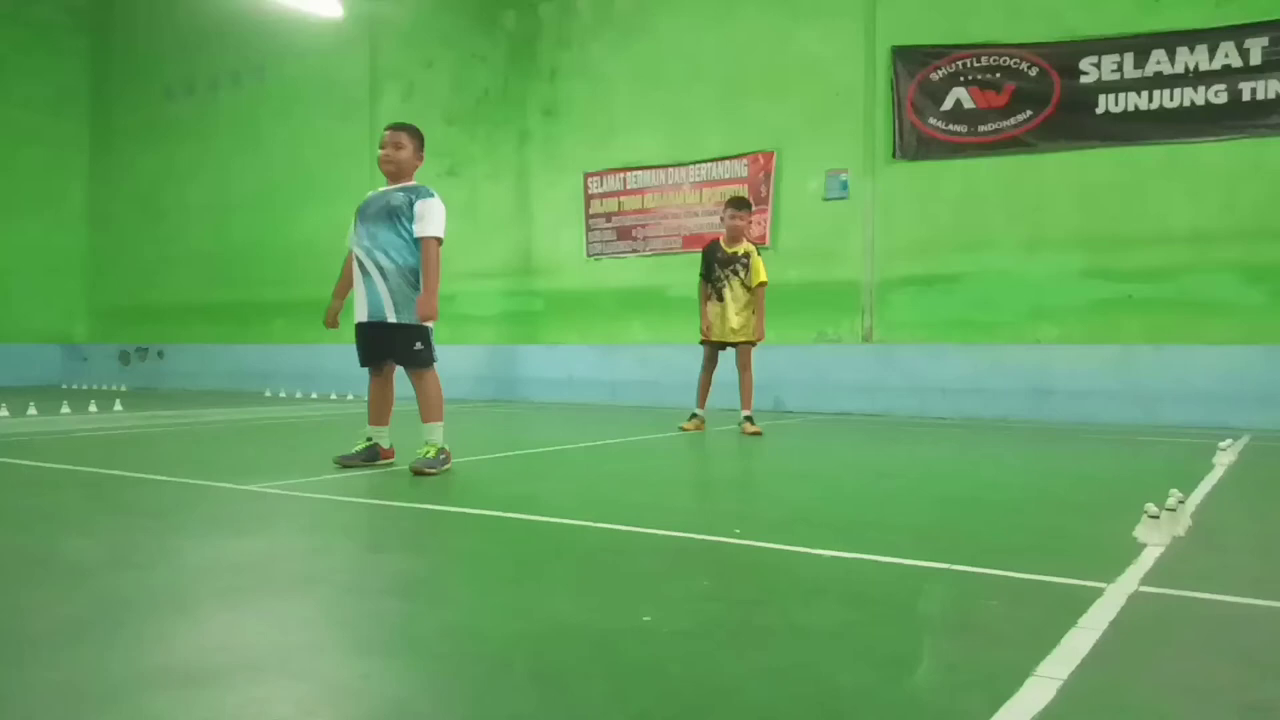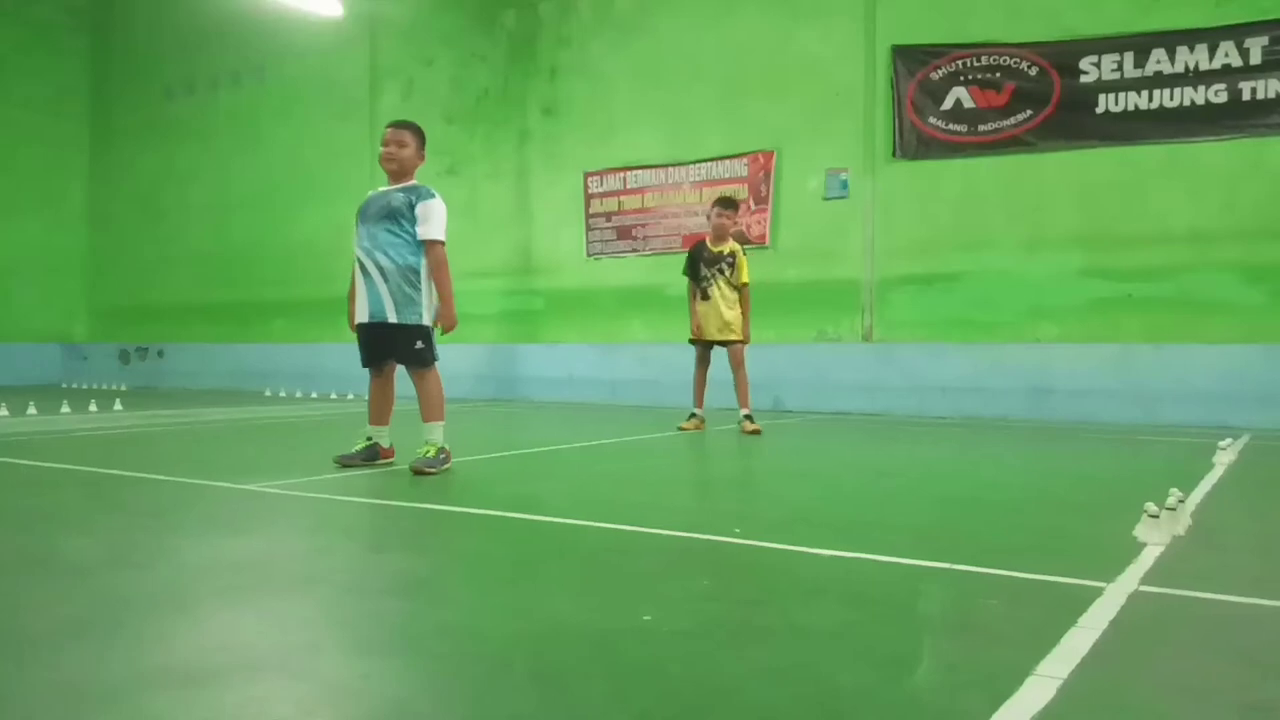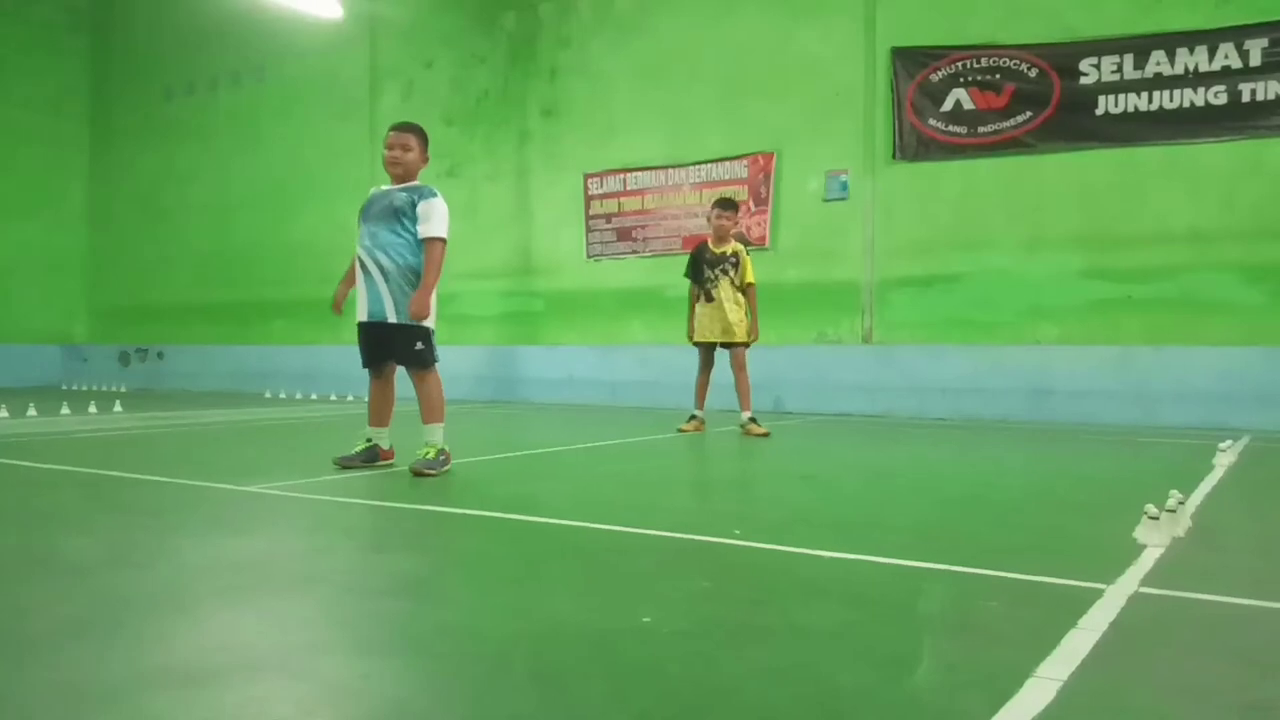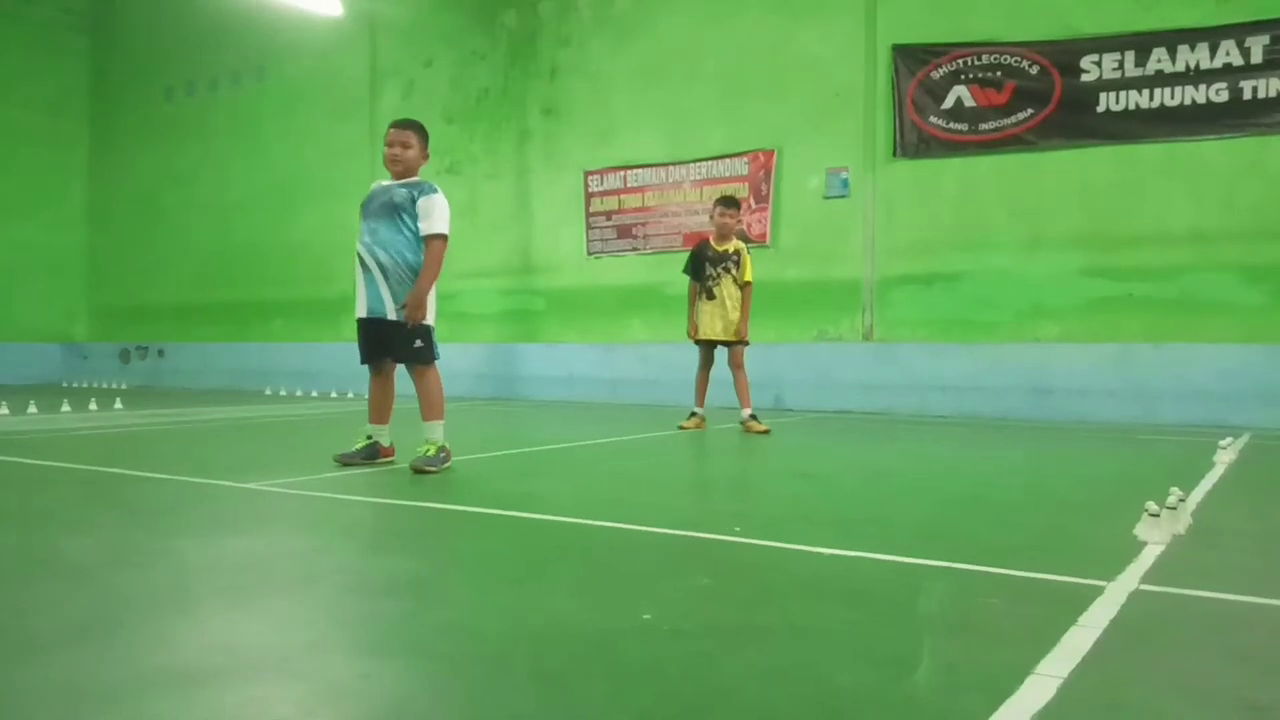
dt=0.4s
person 1, frame 1
left shoulder: (423, 198)
right shoulder: (368, 202)
left elbow: (430, 247)
right elbow: (354, 254)
left wrist: (429, 295)
right wrist: (337, 298)
left hip: (407, 305)
right hip: (370, 307)
left knee: (420, 368)
right knee: (378, 370)
left ankle: (435, 446)
right ankle: (378, 442)
person 1, frame 2
left shoulder: (424, 198)
right shoulder: (370, 201)
left elbow: (435, 251)
left wrist: (445, 302)
right wrist: (352, 301)
left hip: (409, 305)
right hip: (371, 306)
left knee: (421, 368)
right knee: (379, 370)
left ankle: (435, 445)
right ankle: (378, 442)
person 1, frame 3
left shoulder: (427, 198)
right shoulder: (373, 199)
left elbow: (435, 247)
left wrist: (424, 294)
right wrist: (344, 285)
left hip: (408, 305)
right hip: (372, 306)
left knee: (422, 369)
right knee: (379, 370)
left ankle: (436, 446)
right ankle: (378, 443)
person 1, frame 4
left shoulder: (428, 194)
right shoulder: (377, 194)
left elbow: (436, 244)
left wrist: (422, 293)
right wrist: (364, 289)
left hip: (409, 301)
right hip: (373, 301)
left knee: (423, 364)
right knee: (378, 367)
left ankle: (437, 443)
right ankle: (376, 439)
person 2, frame 1
left shoulder: (751, 252)
right shoulder: (711, 249)
left elbow: (759, 286)
right elbow: (703, 285)
left wrist: (760, 319)
right wrist: (703, 316)
left hip: (742, 318)
right hip: (716, 317)
left knee: (744, 364)
right knee: (708, 364)
left ankle: (746, 417)
right ankle: (698, 414)
person 2, frame 2
left shoulder: (736, 250)
right shoulder: (698, 249)
left elbow: (743, 287)
right elbow: (692, 285)
left wrist: (747, 321)
right wrist: (693, 316)
left hip: (730, 316)
right hip: (704, 316)
left knee: (737, 362)
right knee: (701, 363)
left ankle: (745, 416)
right ankle: (697, 414)
person 2, frame 3
left shoulder: (740, 251)
right shoulder: (700, 251)
left elbow: (750, 286)
right elbow: (694, 287)
left wrist: (754, 321)
right wrist: (690, 321)
left hip: (734, 318)
right hip: (706, 318)
left knee: (739, 365)
right knee: (704, 365)
left ankle: (747, 418)
right ankle: (697, 416)
person 2, frame 4
left shoulder: (741, 249)
right shoulder: (701, 248)
left elbow: (747, 283)
right elbow: (694, 283)
left wrist: (744, 317)
right wrist: (690, 317)
left hip: (734, 316)
right hip: (707, 315)
left knee: (737, 362)
right knee: (704, 363)
left ankle: (747, 414)
right ankle: (697, 413)
